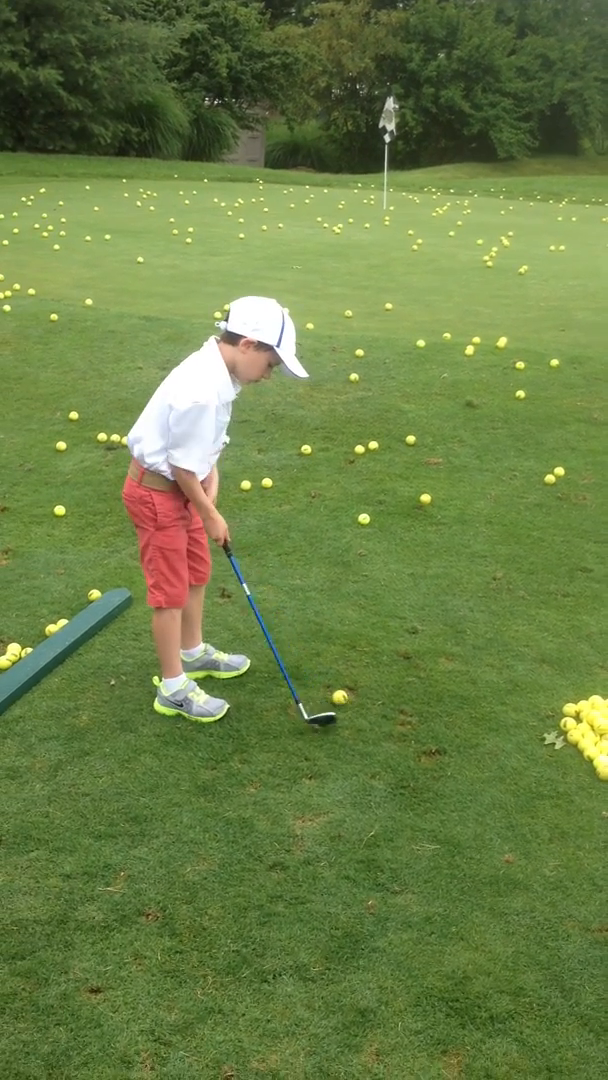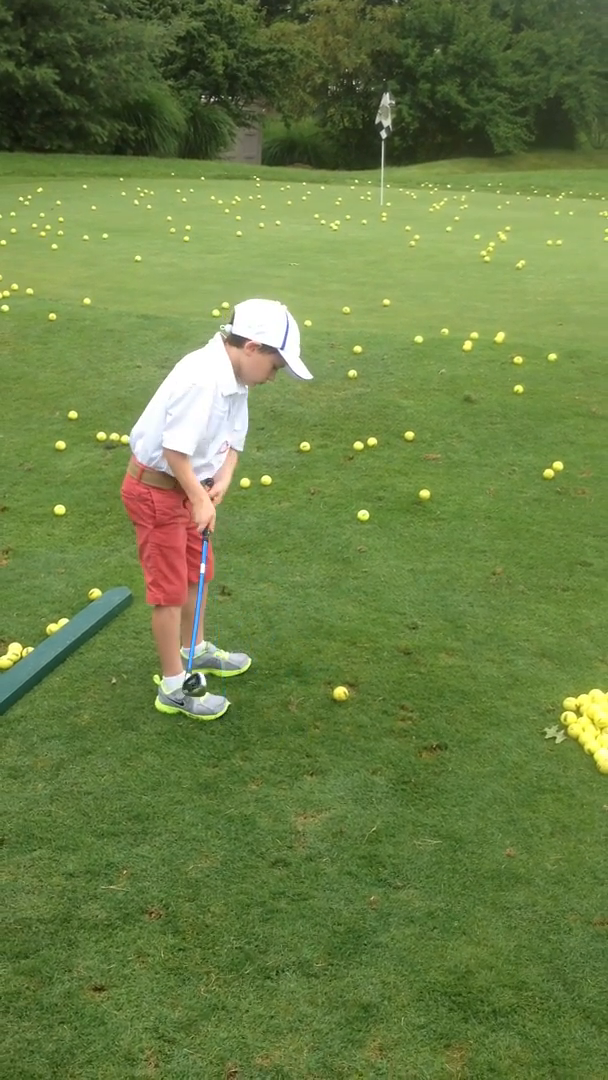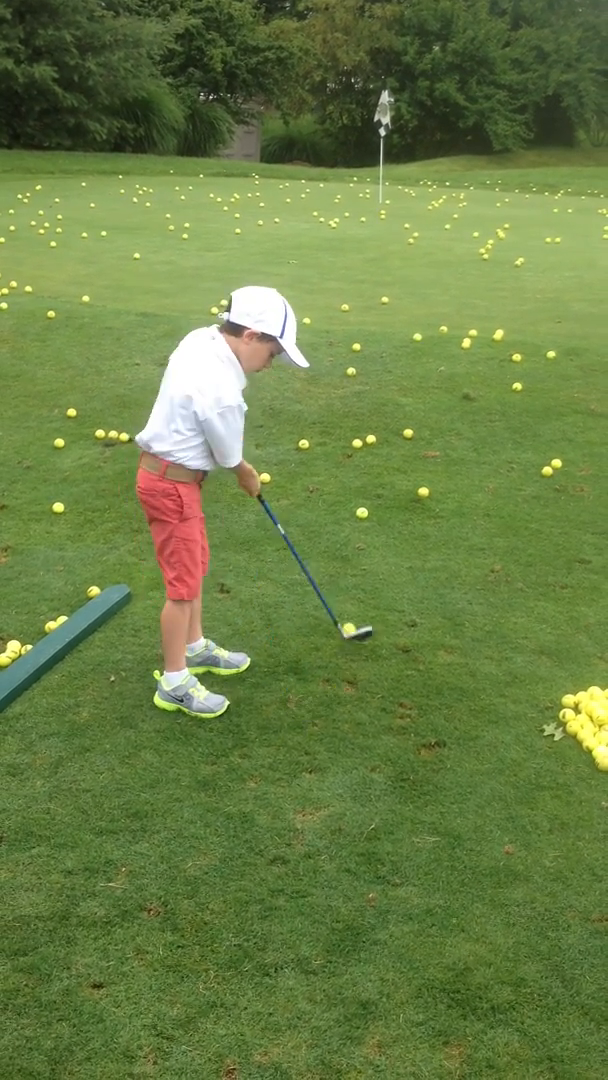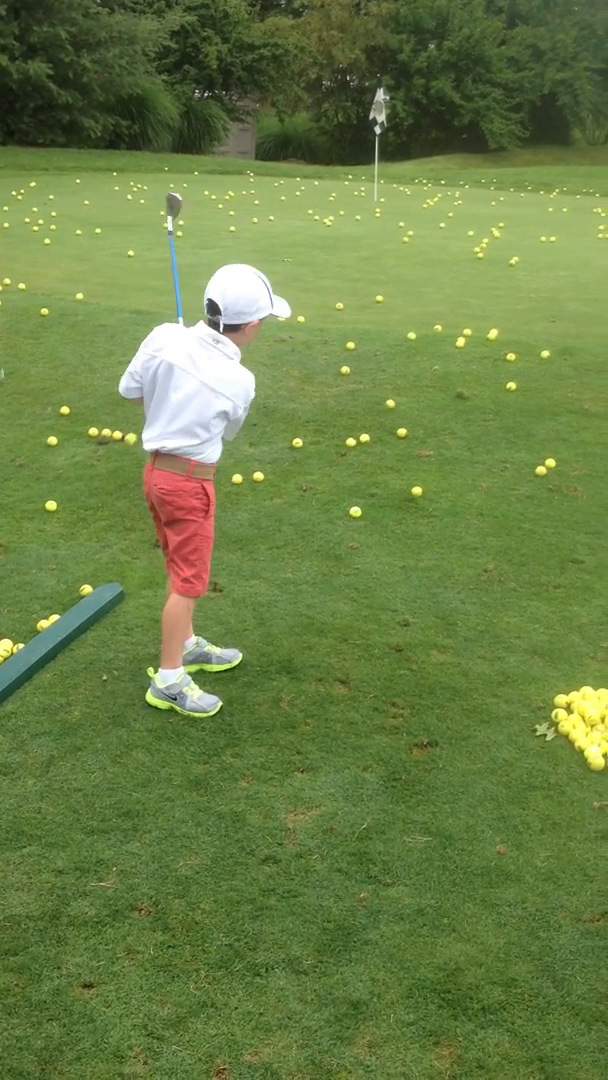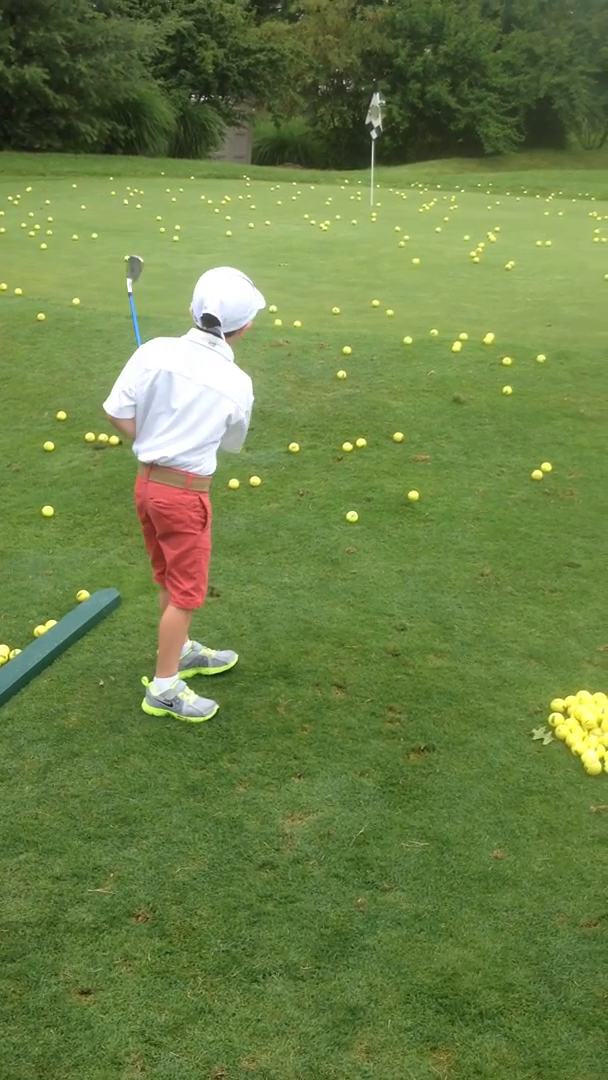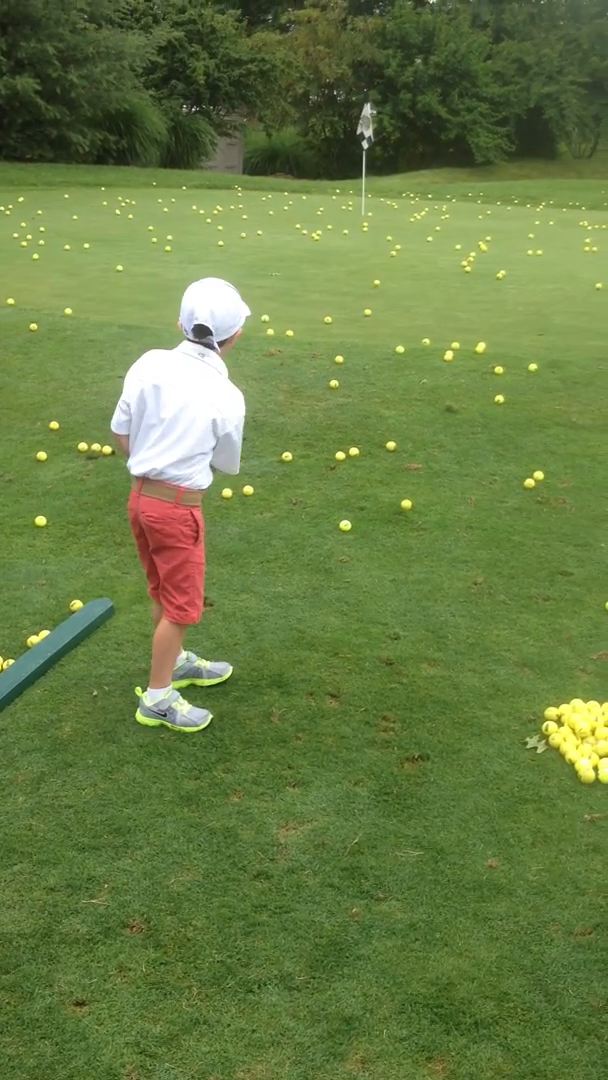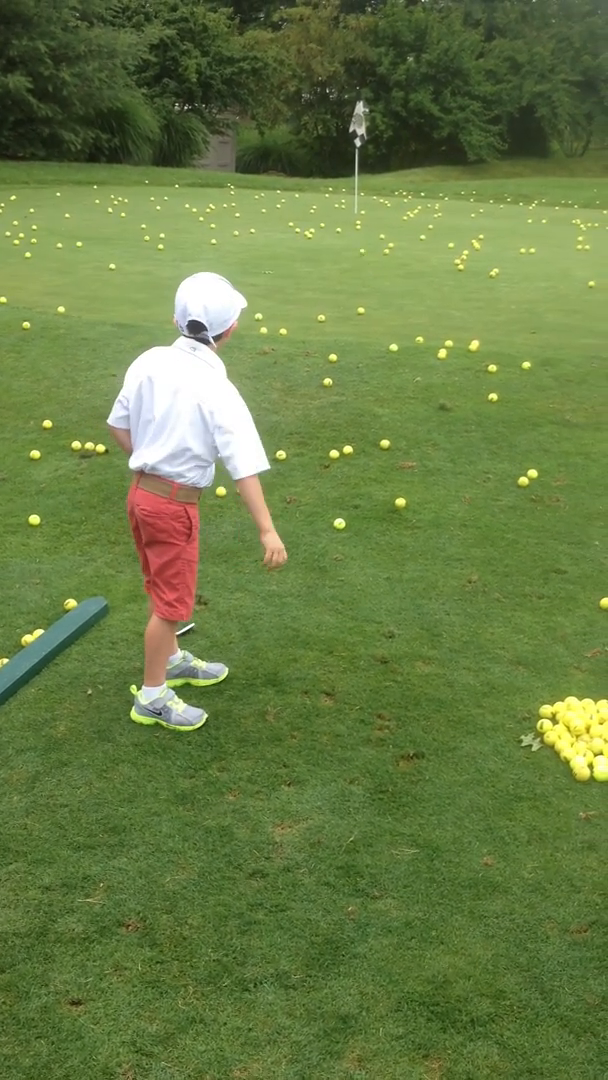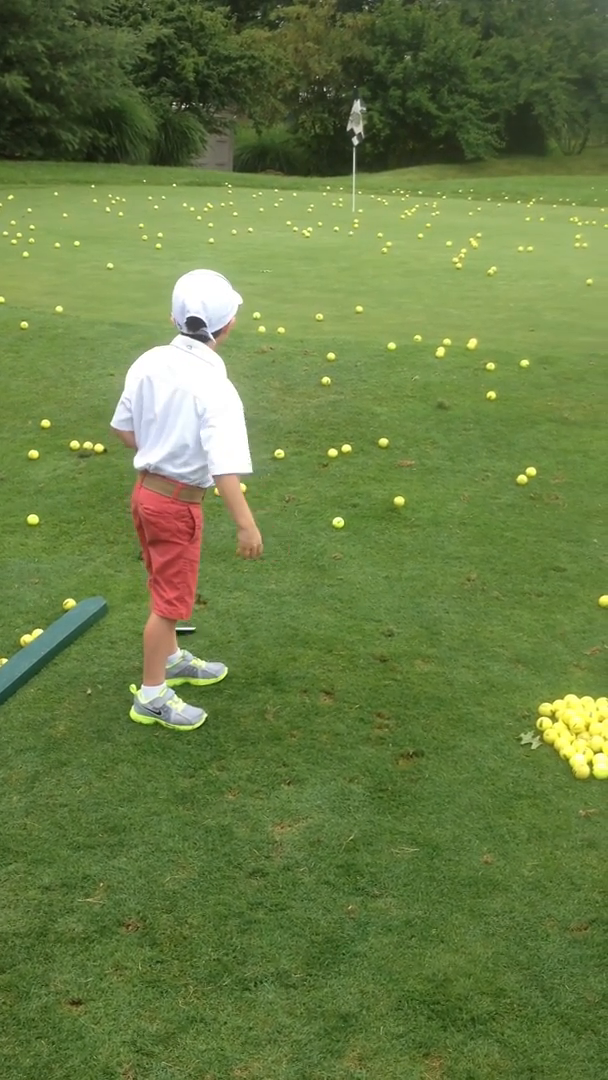
dt=0.3s
person 1, frame 1
left shoulder: (219, 371)
right shoulder: (201, 391)
right elbow: (181, 466)
left wrist: (212, 479)
right wrist: (210, 515)
left hip: (178, 485)
right hip: (155, 490)
left knee: (197, 573)
right knee: (169, 589)
left ankle: (194, 653)
right ankle: (173, 687)
person 1, frame 2
left shoulder: (232, 379)
right shoulder: (203, 379)
left elbow: (231, 441)
right elbow: (173, 449)
left wrist: (222, 480)
right wrist: (199, 500)
left hip: (183, 484)
right hip: (154, 488)
left knee: (197, 571)
right knee: (170, 588)
left ankle: (196, 650)
right ankle: (173, 685)
person 1, frame 3
left shoulder: (197, 341)
right shoulder: (222, 391)
right elbow: (226, 459)
right wrist: (248, 478)
left hip: (166, 469)
right hip: (171, 482)
left knee: (192, 566)
right knee: (183, 580)
left ankle: (194, 647)
right ankle: (173, 682)
person 1, frame 4
left shoulder: (164, 338)
right shoulder: (239, 382)
left elbow: (131, 389)
right elbow: (227, 434)
left hip: (157, 469)
right hip: (190, 482)
left knee: (181, 566)
right knee: (189, 578)
left ankle: (185, 645)
right ankle: (168, 679)
person 1, frame 5
left shoulder: (155, 351)
right shoulder: (237, 385)
left elbow: (118, 414)
left wrist: (157, 441)
left hip: (147, 481)
right hip: (185, 492)
left knee: (170, 579)
right knee: (186, 590)
left ankle: (181, 651)
right ankle: (163, 687)
person 1, frame 6
left shoulder: (149, 365)
right shoulder: (226, 397)
left elbow: (121, 431)
right elbow: (225, 464)
left hip: (141, 495)
right hip: (177, 506)
left knee: (165, 593)
right knee: (181, 604)
left ankle: (176, 662)
right ankle: (157, 697)
person 1, frame 7
left shoulder: (148, 362)
right shoulder: (216, 391)
left elbow: (118, 426)
right elbow: (244, 467)
right wrist: (267, 530)
left hip: (141, 491)
right hip: (174, 503)
left knee: (162, 588)
right knee: (170, 600)
left ankle: (171, 660)
right ankle: (151, 696)
person 1, frame 8
left shoulder: (150, 363)
right shoulder: (215, 387)
left elbow: (123, 427)
right elbow: (225, 466)
right wrist: (246, 525)
left hip: (146, 488)
right hip: (177, 501)
left knee: (165, 587)
right knee: (171, 598)
left ankle: (170, 659)
right ankle: (151, 695)
